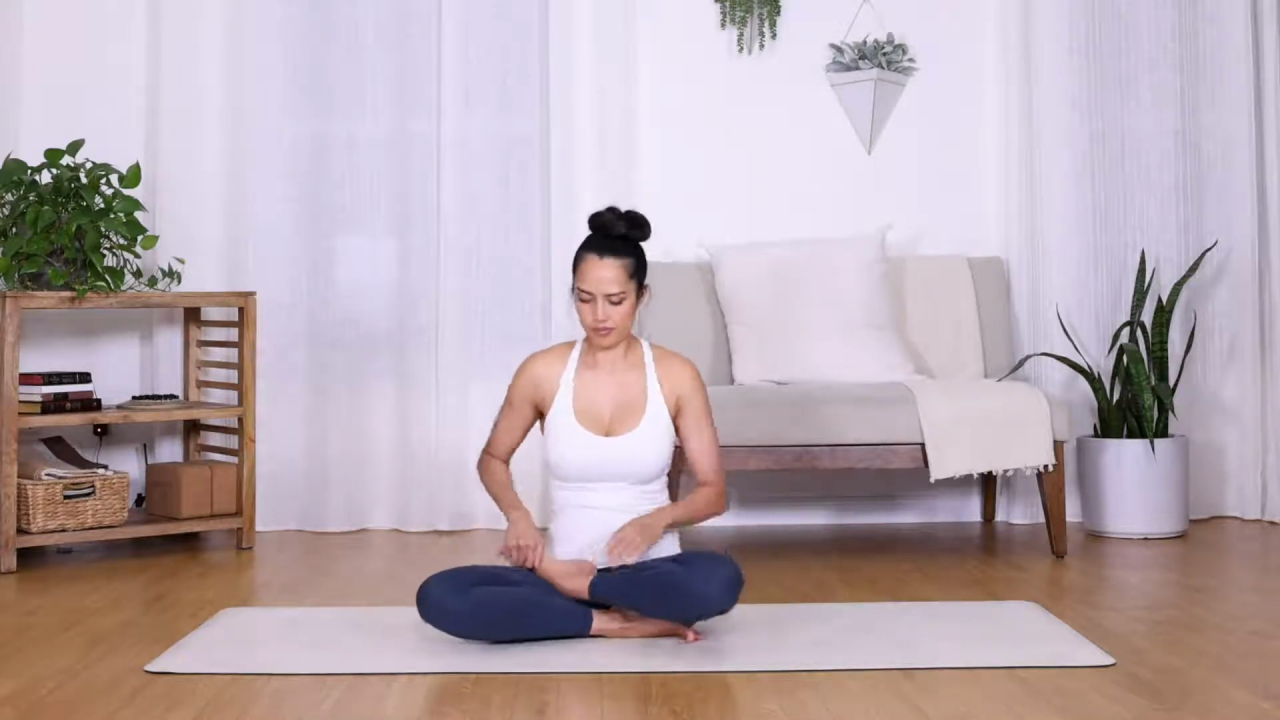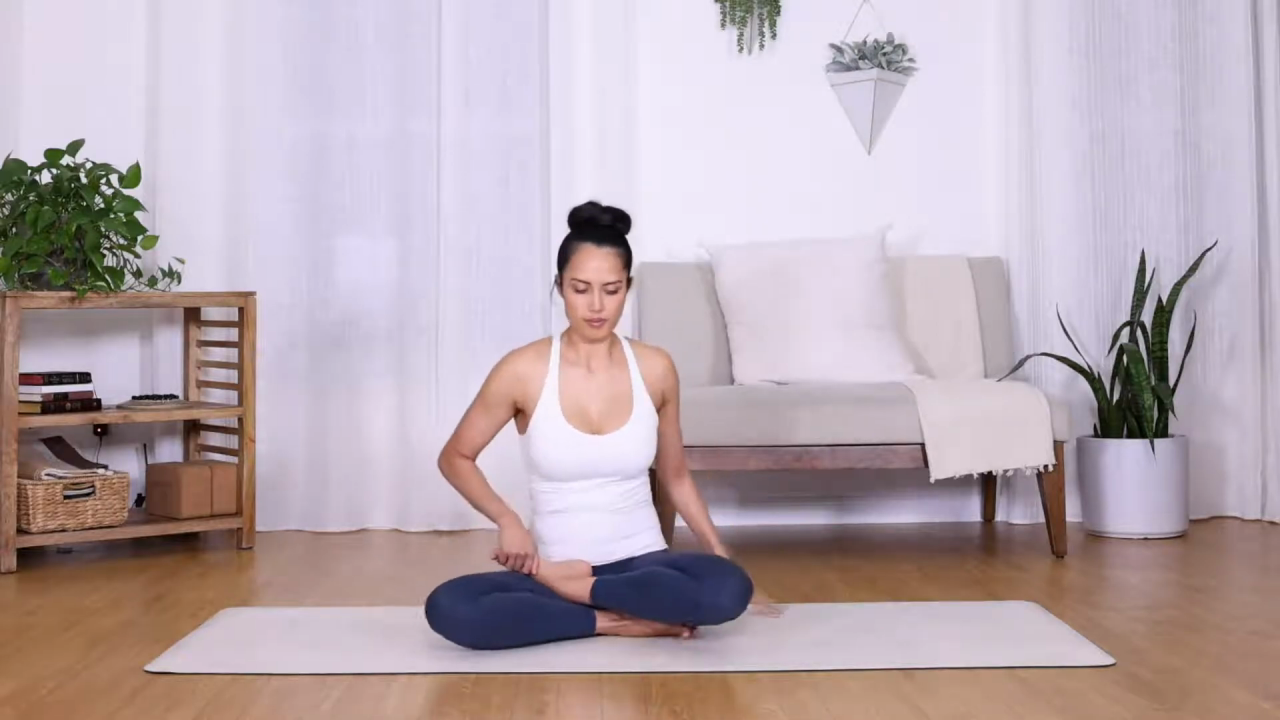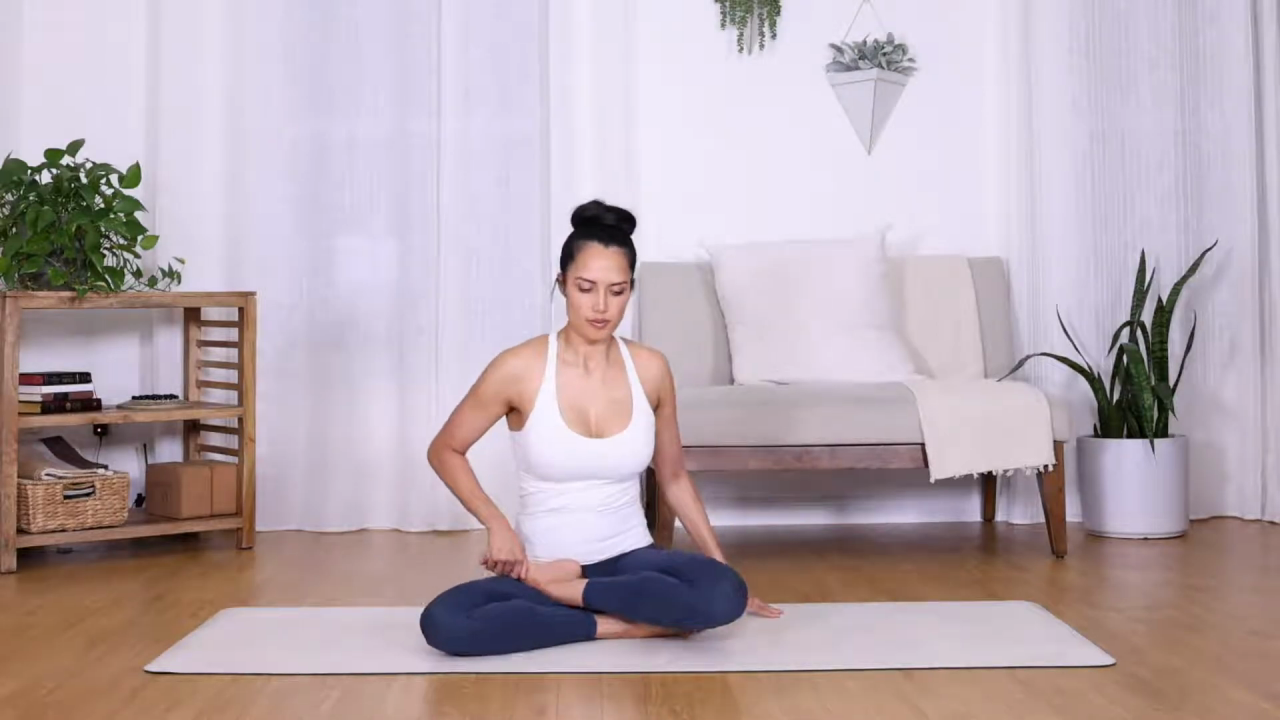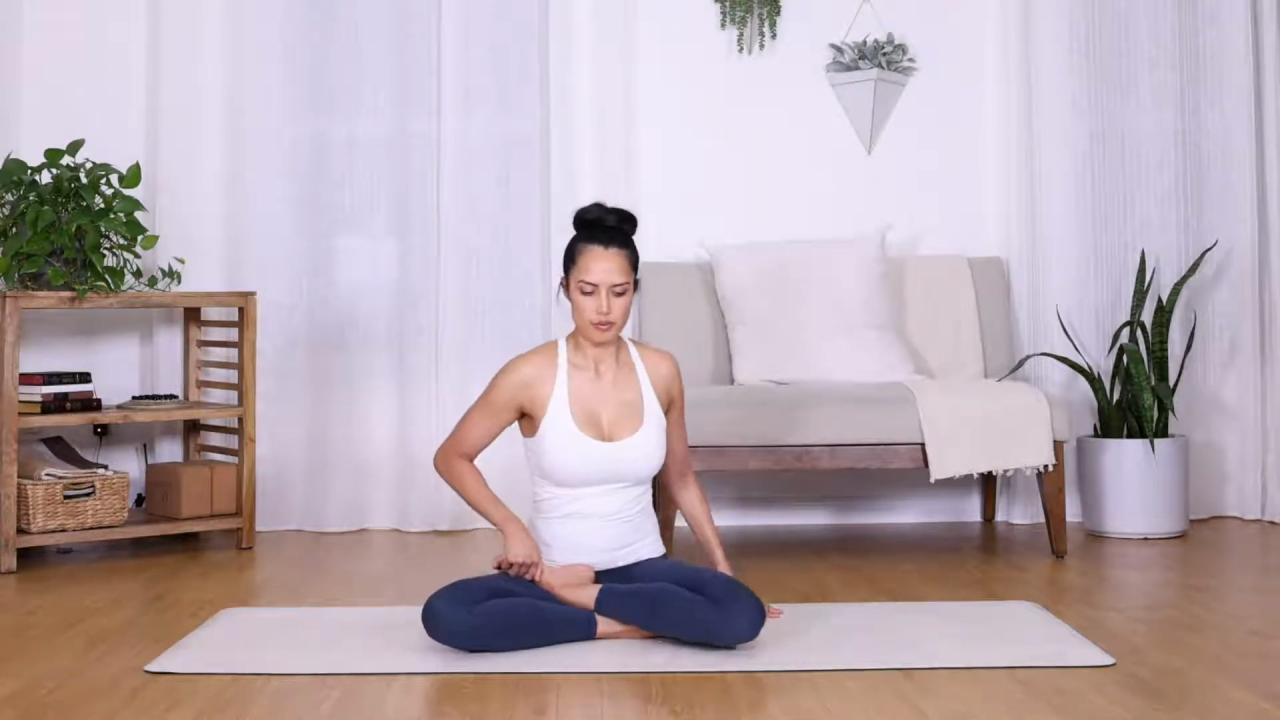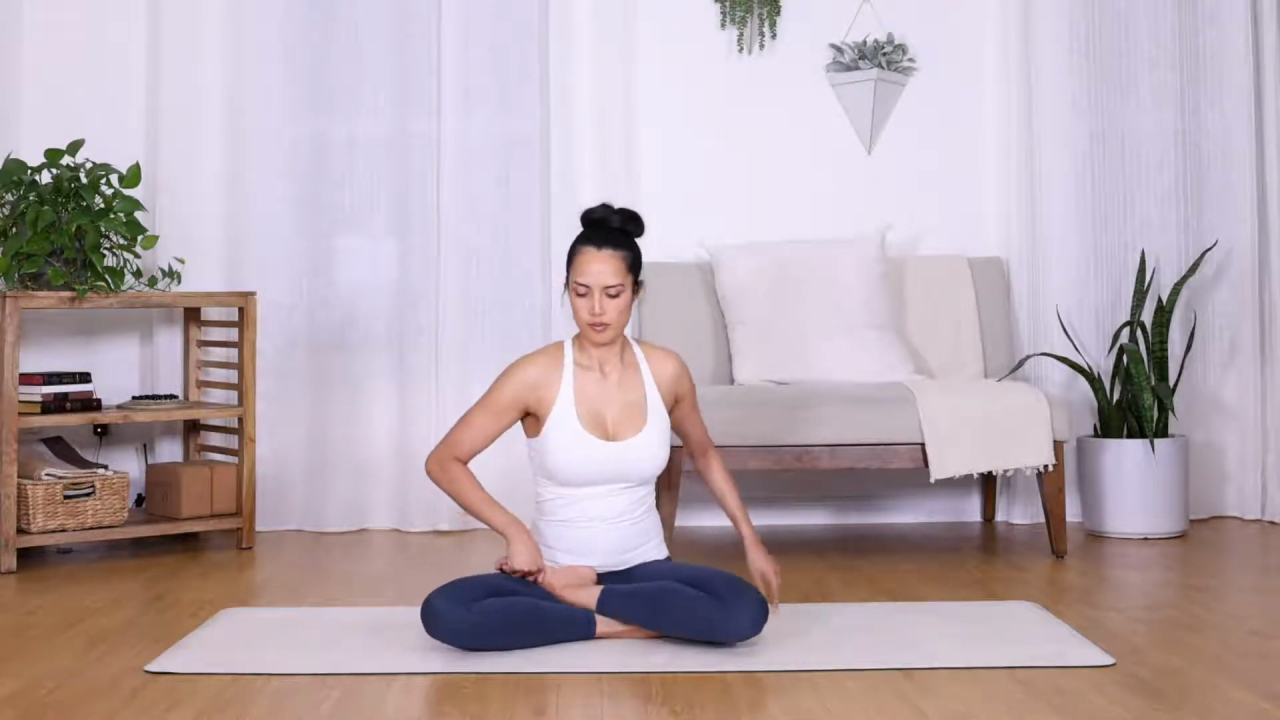
dt=0.3s
person 1, frame 1
left shoulder: (675, 374)
right shoulder: (542, 372)
left elbow: (714, 490)
right elbow: (492, 459)
left wrist: (656, 520)
right wrist: (518, 516)
left hip: (650, 572)
right hip: (565, 569)
left knee: (719, 581)
right knee: (437, 597)
left ankle: (577, 584)
right ankle: (614, 622)
person 1, frame 2
left shoulder: (654, 368)
right shoulder: (523, 370)
right elbow: (455, 458)
left wrist: (724, 559)
right wrist: (508, 520)
left hip: (642, 563)
right hip: (556, 567)
left knee: (728, 590)
right knee: (447, 609)
left ankle: (572, 590)
right ankle: (618, 620)
person 1, frame 3
left shoulder: (650, 368)
right shoulder: (519, 369)
left elbow: (673, 476)
right elbow: (444, 451)
left wrist: (722, 566)
right wrist: (497, 525)
left hip: (630, 558)
right hip: (544, 566)
left knee: (722, 595)
right knee: (443, 624)
left ankle: (565, 592)
right ankle: (619, 622)
person 1, frame 4
left shoulder: (660, 370)
right shoulder: (530, 374)
left elbow: (680, 477)
right elbow: (451, 457)
left wrist: (722, 567)
right wrist: (512, 527)
left hip: (640, 565)
right hip: (554, 569)
left knee: (743, 617)
right knee: (443, 615)
left ankle: (575, 596)
right ankle: (619, 623)
person 1, frame 5
left shoulder: (666, 370)
right shoulder: (536, 375)
left elbow: (704, 453)
right elbow: (443, 462)
left wrist: (750, 539)
right wrist: (516, 533)
left hip: (643, 568)
right hip: (556, 571)
left knee: (746, 612)
right knee: (442, 613)
left ankle: (577, 599)
right ankle: (617, 624)
